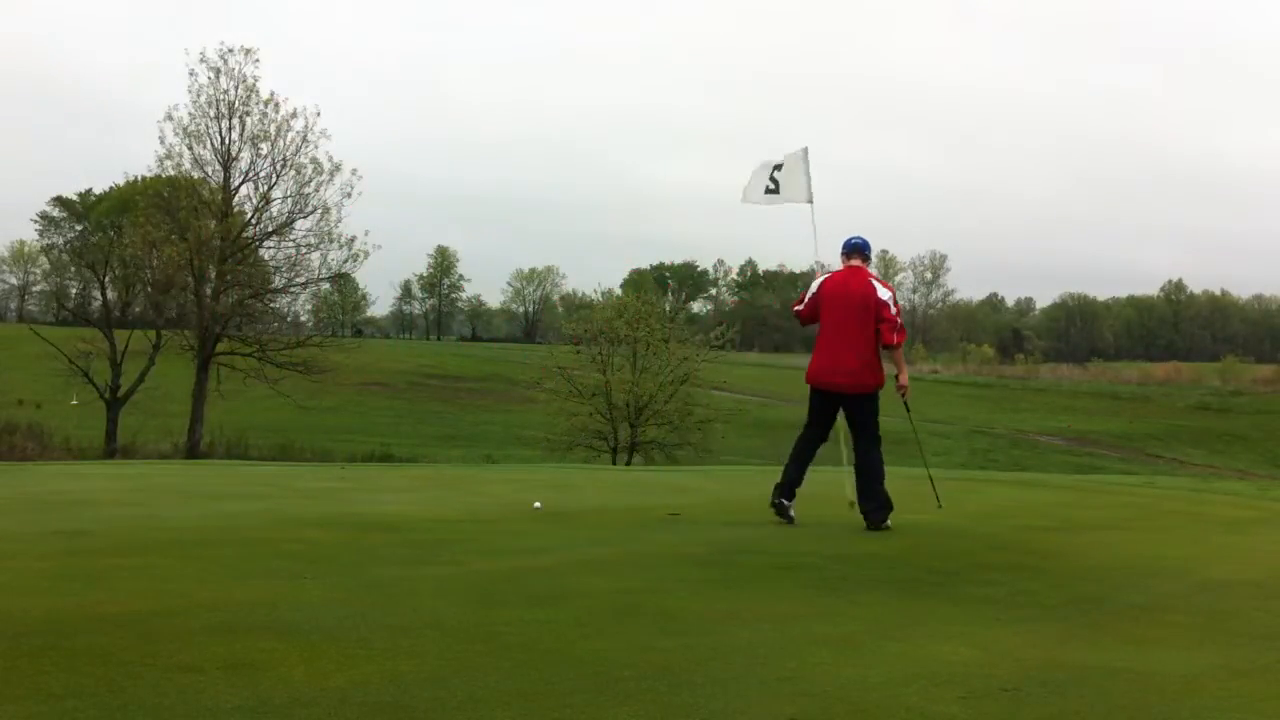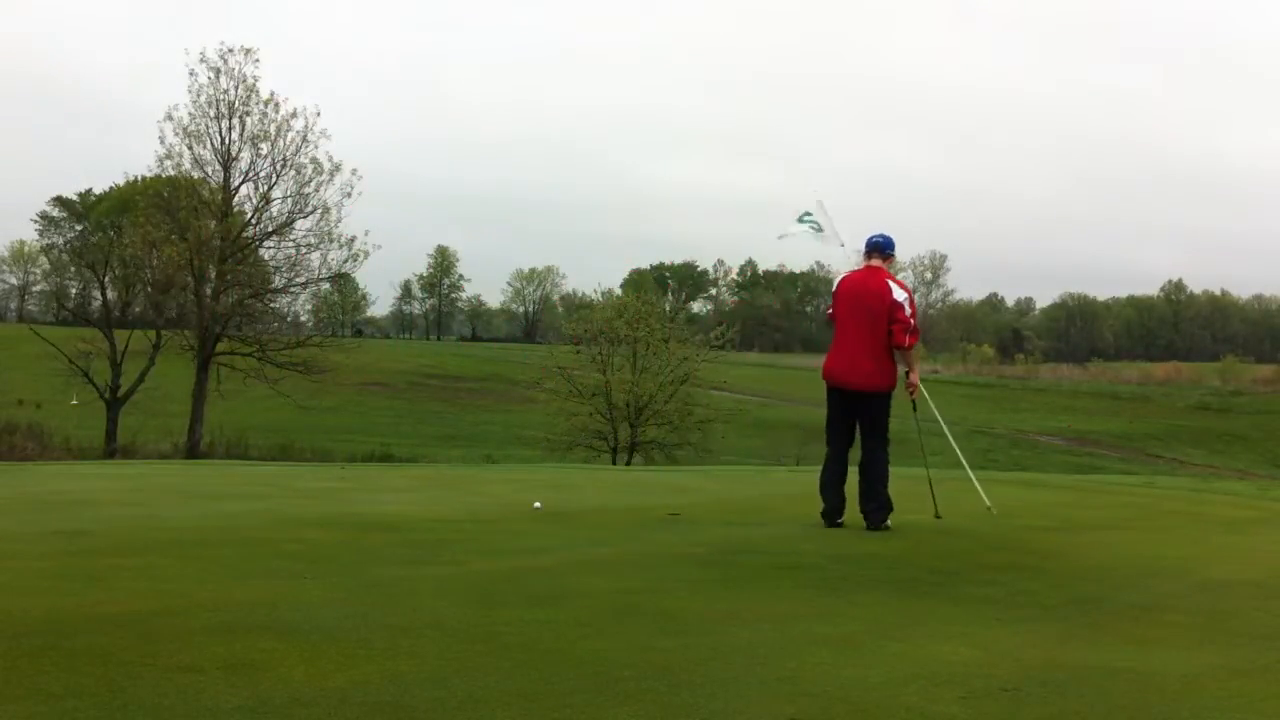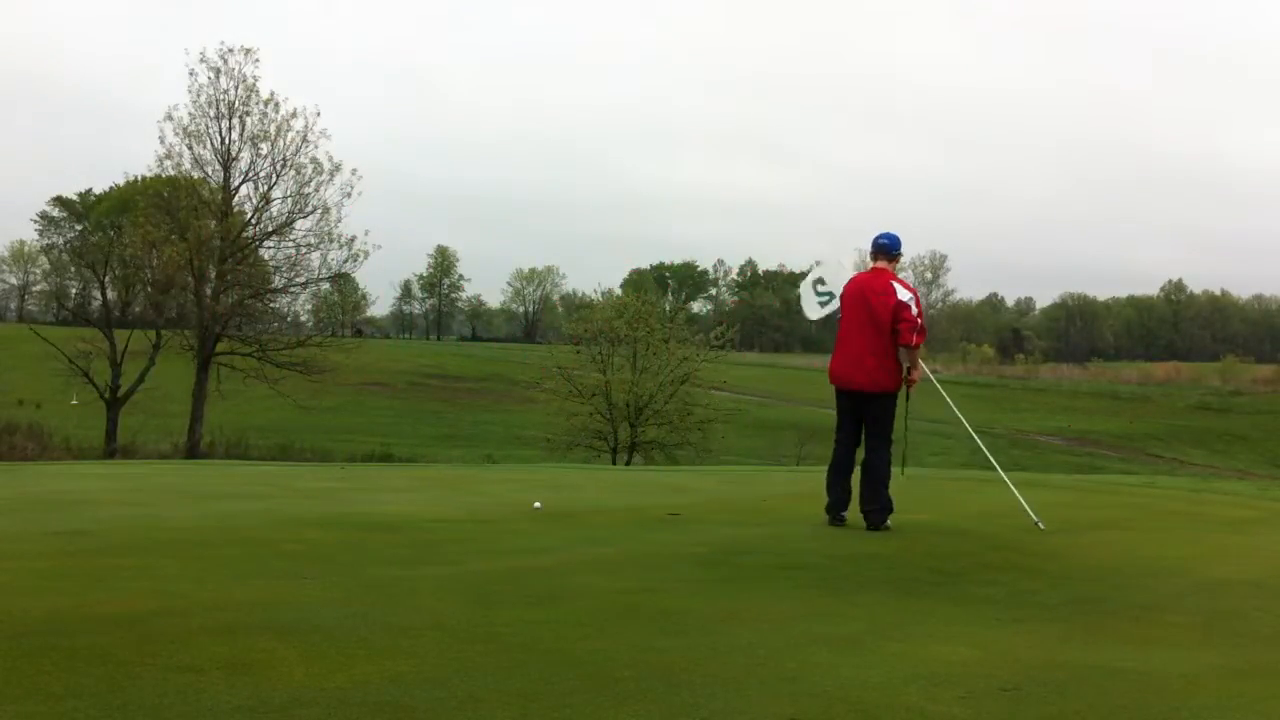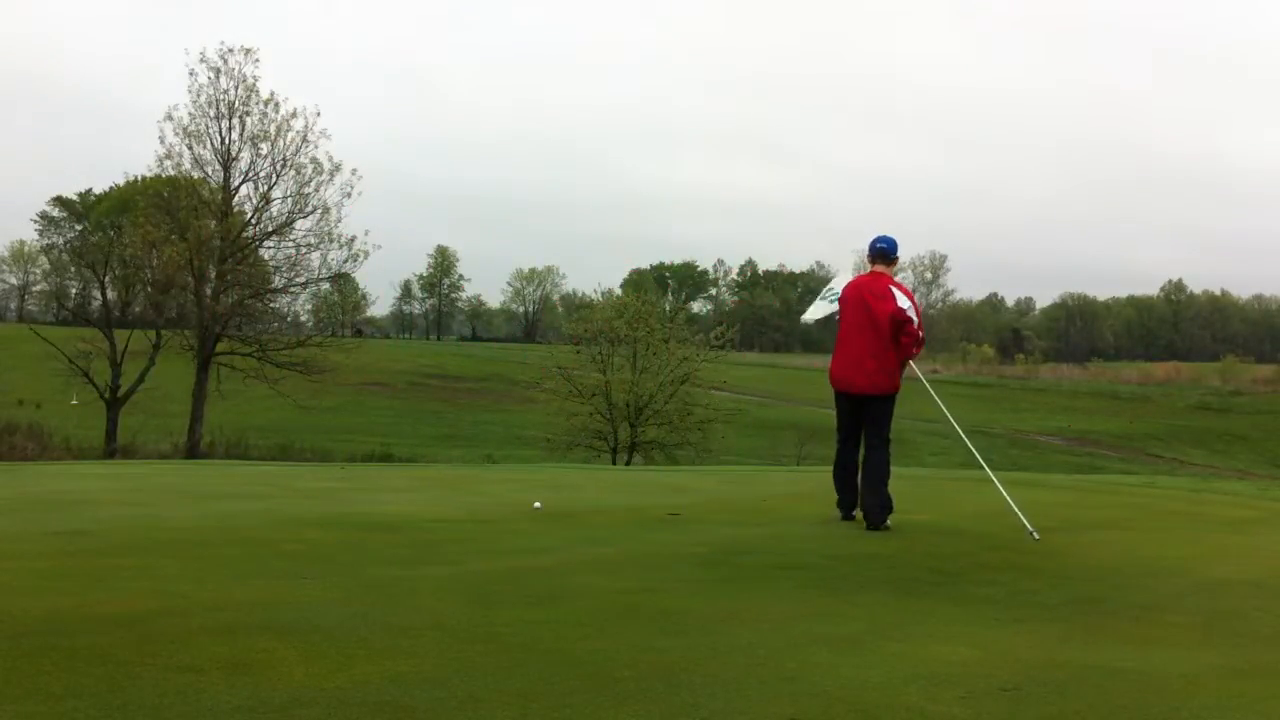
dt=0.3s
person 1, frame 1
left shoulder: (823, 282)
right shoulder: (880, 289)
left elbow: (802, 315)
right elbow: (892, 335)
right wrist: (902, 371)
left hip: (823, 375)
right hip: (862, 379)
left knee: (811, 436)
right knee: (867, 445)
left ankle: (784, 495)
right ankle: (876, 515)
person 1, frame 2
left shoulder: (843, 282)
right shoulder: (897, 290)
right elbow: (904, 338)
right wrist: (913, 371)
left hip: (839, 375)
right hip: (876, 378)
left knee: (837, 444)
right knee: (875, 446)
left ankle: (832, 512)
right ankle: (875, 515)
person 1, frame 3
left shoulder: (851, 285)
right shoulder: (903, 291)
right elbow: (910, 337)
right wrist: (913, 368)
left hip: (845, 375)
right hip: (881, 379)
left knee: (845, 443)
right knee: (877, 447)
left ankle: (837, 508)
right ankle: (875, 515)
person 1, frame 4
left shoulder: (849, 288)
right shoulder: (901, 297)
right elbow: (911, 345)
right wrist: (900, 365)
left hip: (845, 378)
right hip: (880, 381)
left knee: (847, 443)
right knee: (876, 447)
left ankle: (847, 506)
right ankle: (875, 513)
